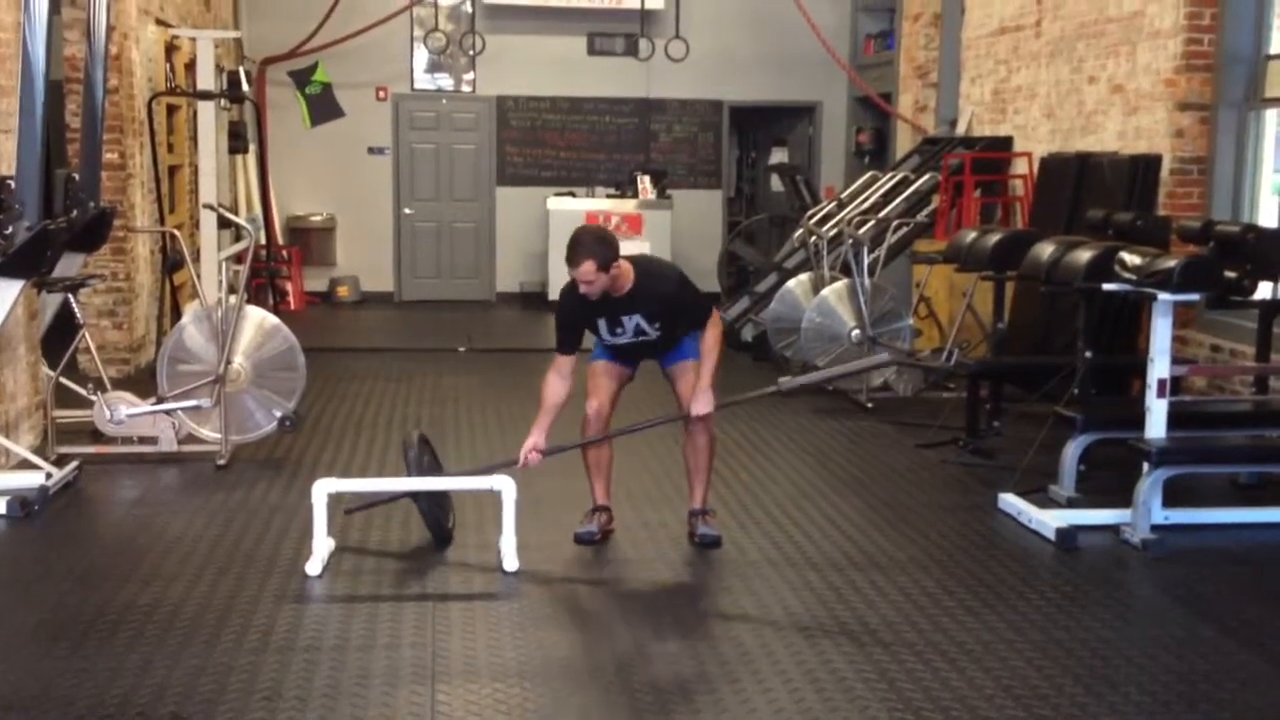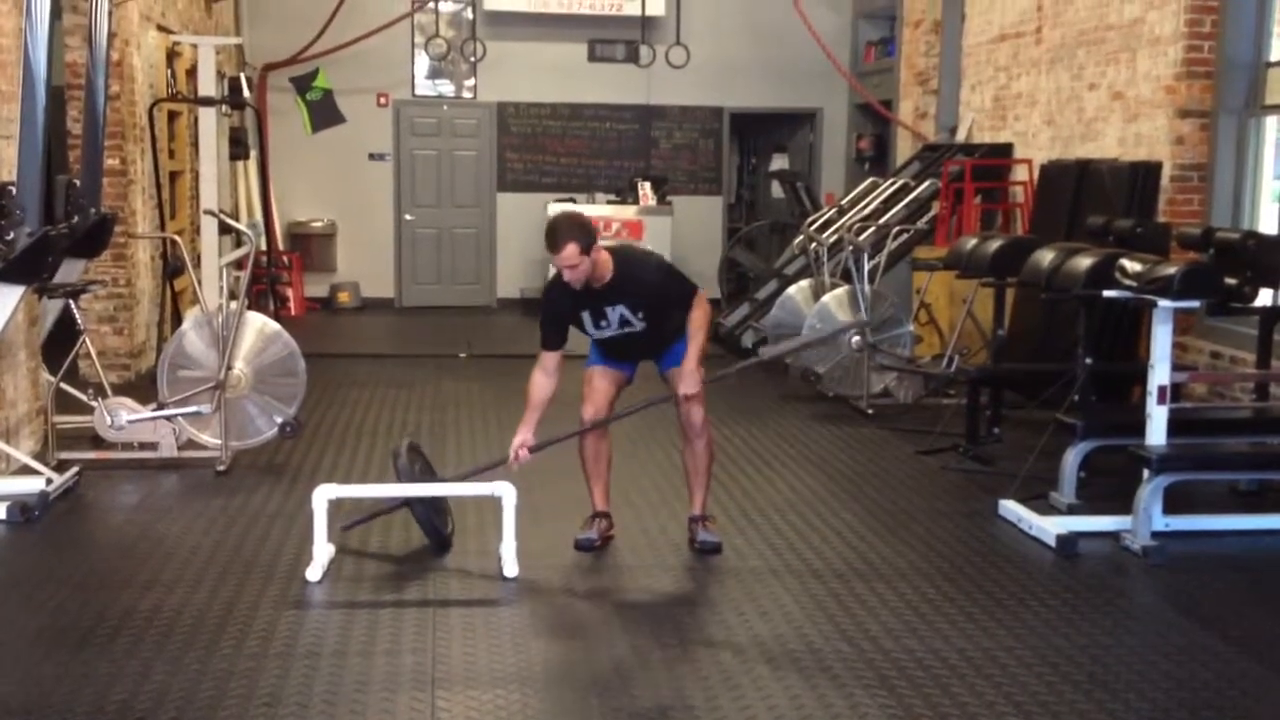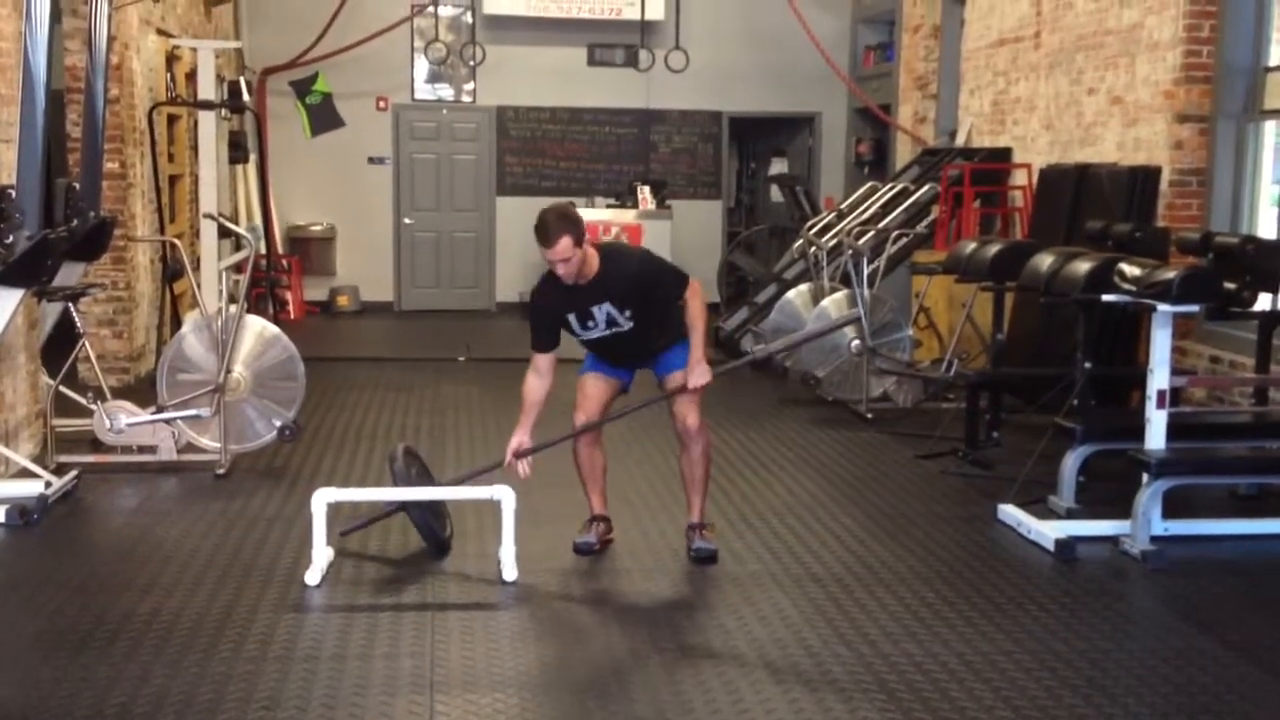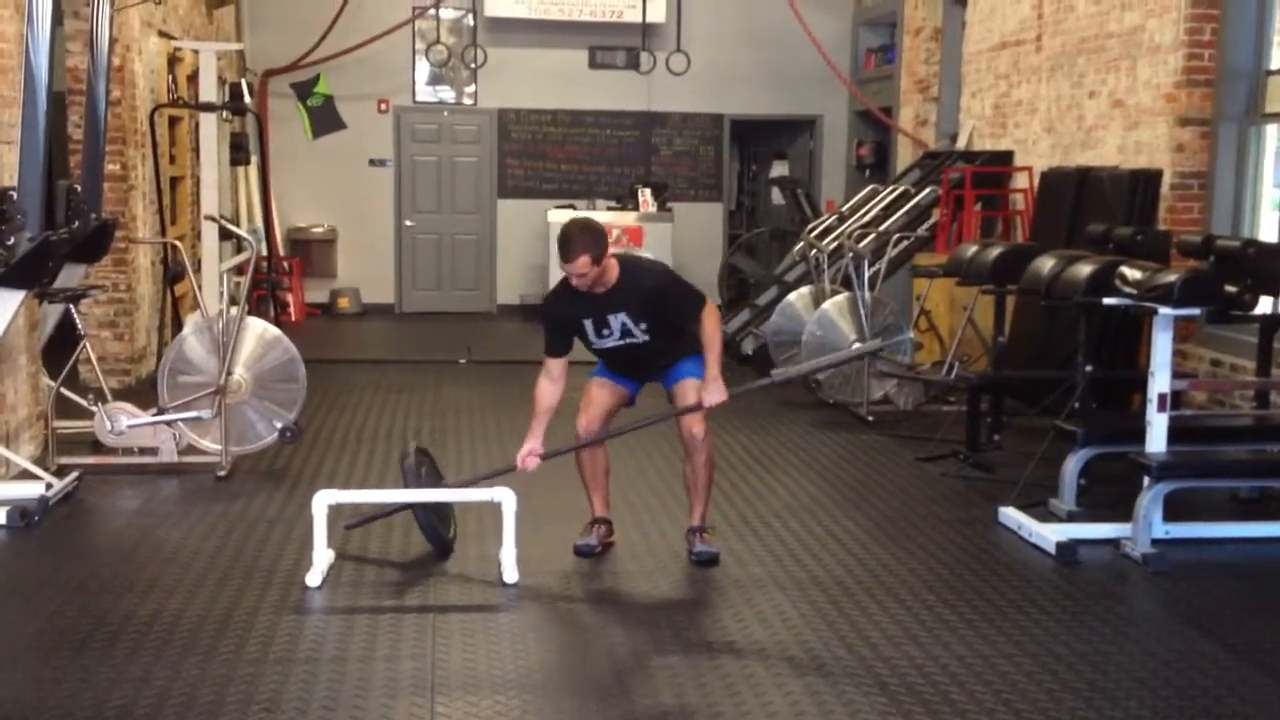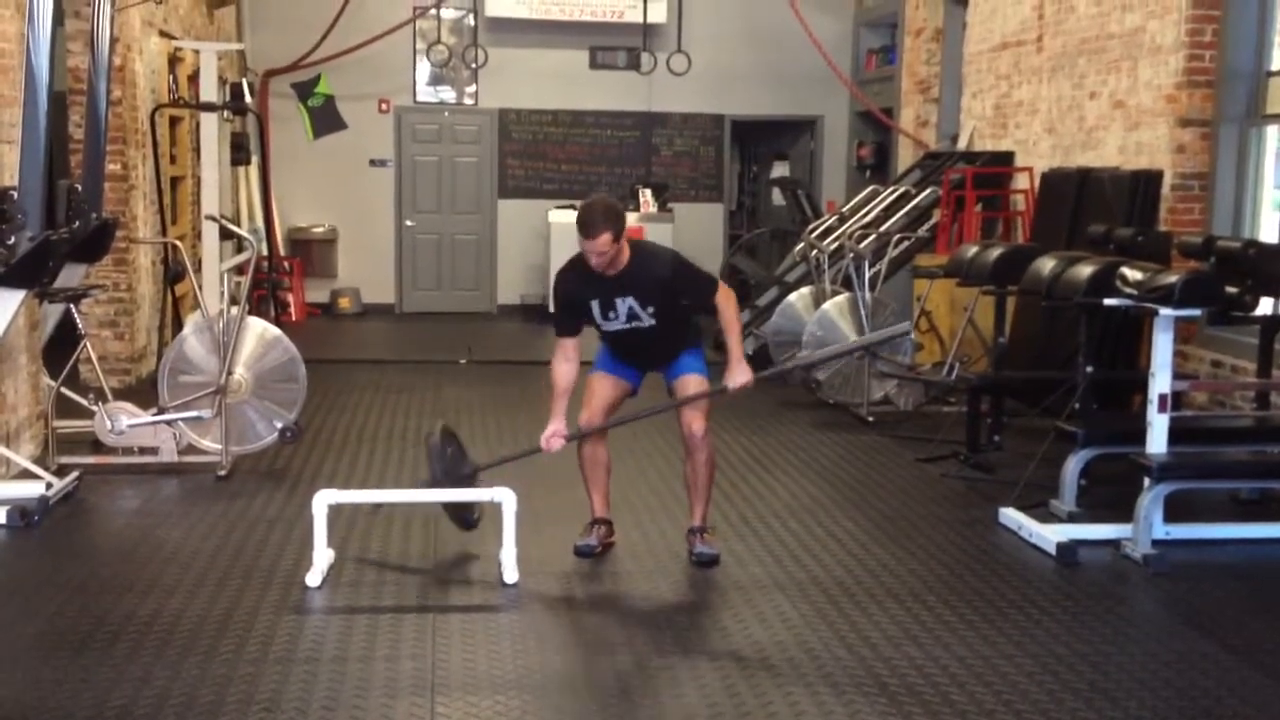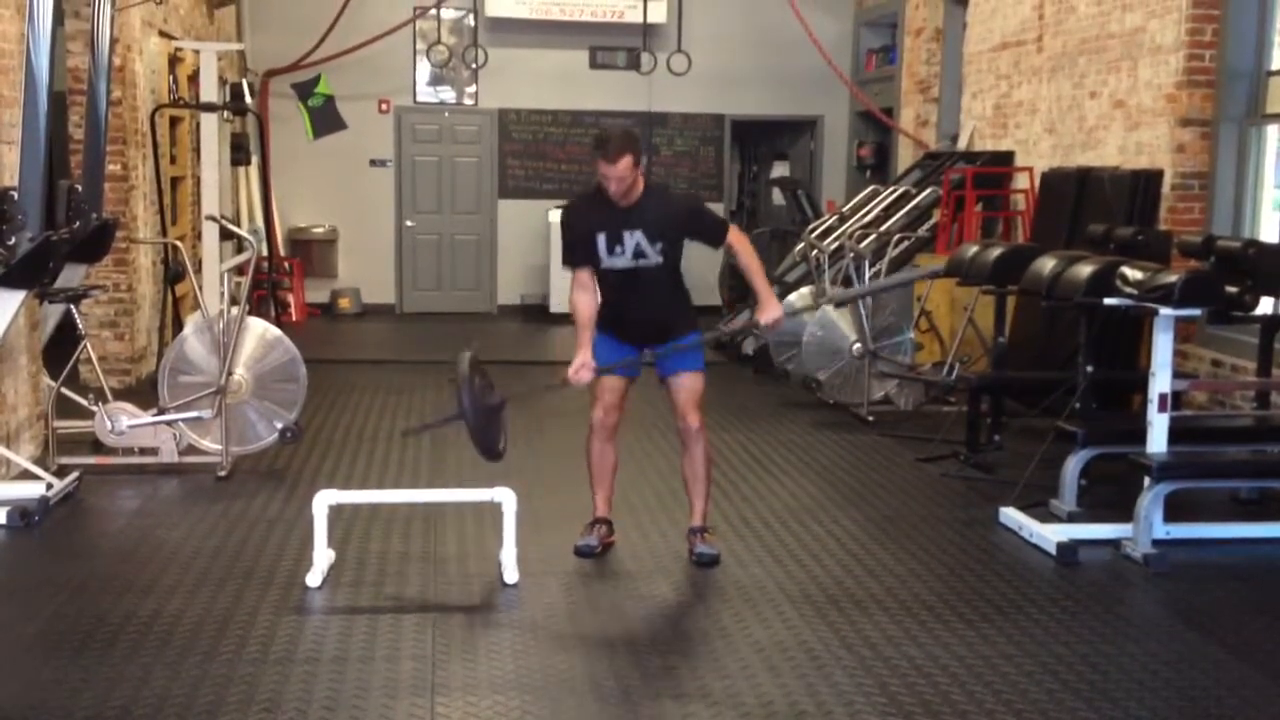
dt=0.3s
person 1, frame 1
left shoulder: (664, 280)
right shoulder: (573, 299)
left elbow: (712, 322)
right elbow: (561, 371)
left wrist: (704, 387)
right wrist: (539, 432)
left hip: (676, 338)
right hip: (615, 346)
left knee: (697, 413)
right knee: (595, 411)
left ankle: (699, 512)
right ankle: (601, 510)
person 1, frame 2
left shoulder: (646, 268)
right shoulder: (557, 295)
left elbow: (699, 305)
right elbow: (547, 368)
left wrist: (691, 367)
right wrist: (526, 428)
left hip: (671, 338)
right hip: (611, 347)
left knee: (694, 418)
right knee: (591, 417)
left ankle: (699, 518)
right ankle: (601, 516)
person 1, frame 3
left shoulder: (633, 263)
right shoulder: (546, 297)
left elbow: (692, 293)
right elbow: (540, 369)
left wrist: (697, 359)
right wrist: (523, 431)
left hip: (666, 343)
right hip: (608, 355)
left knee: (690, 424)
right knee: (584, 421)
left ankle: (697, 524)
right ankle: (600, 520)
person 1, frame 4
left shoulder: (651, 278)
right shoulder: (561, 302)
left elbow: (708, 313)
right elbow: (553, 374)
left wrist: (713, 378)
right wrist: (535, 437)
left hip: (677, 357)
right hip: (619, 365)
left knee: (695, 432)
right knee: (587, 426)
left ankle: (698, 529)
right ankle: (601, 522)
person 1, frame 5
left shoulder: (661, 265)
right shoulder: (570, 281)
left elbow: (723, 296)
right elbow: (566, 352)
left wrist: (736, 362)
right wrist: (557, 417)
left hip: (677, 347)
right hip: (620, 352)
left knee: (695, 430)
right knee: (589, 423)
left ankle: (698, 529)
right ankle: (601, 523)
person 1, frame 6
left shoulder: (672, 205)
right shoulder: (579, 215)
left elbow: (734, 239)
right elbow: (584, 285)
left wrist: (766, 298)
right wrist: (583, 350)
left hip: (675, 330)
right hip: (616, 332)
left knee: (691, 423)
right knee: (602, 419)
left ankle: (698, 528)
right ankle: (601, 521)
